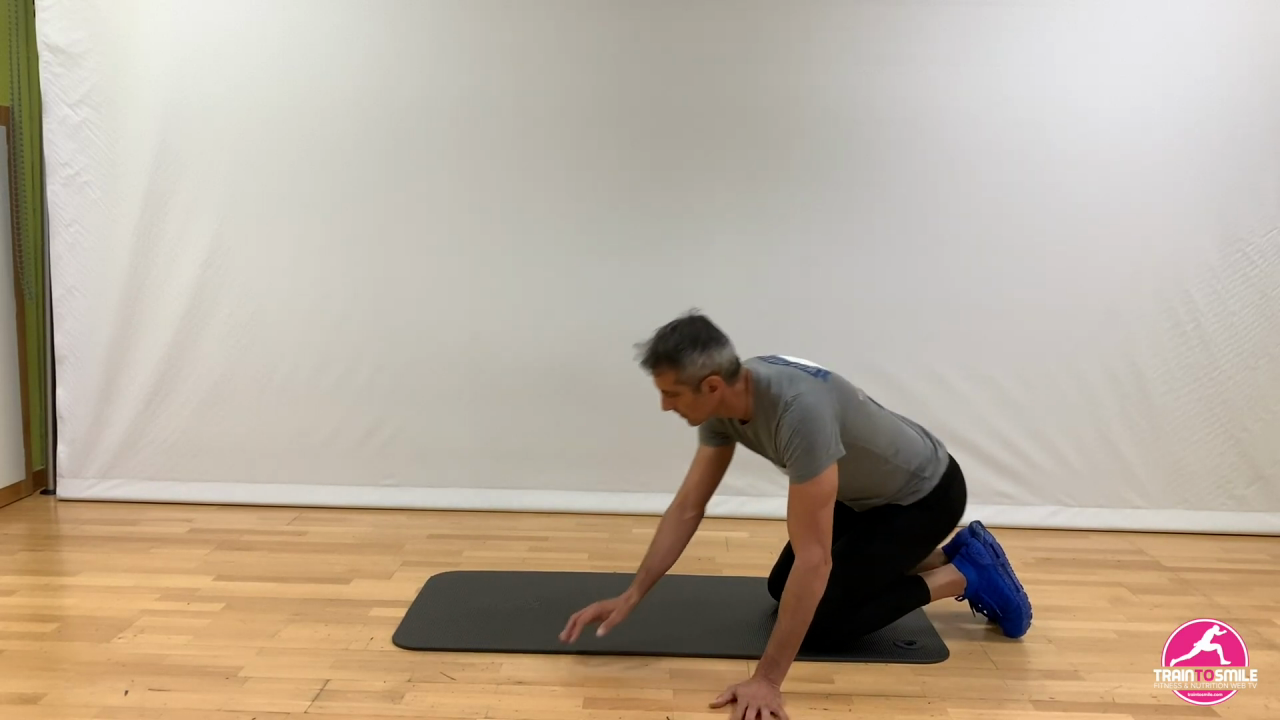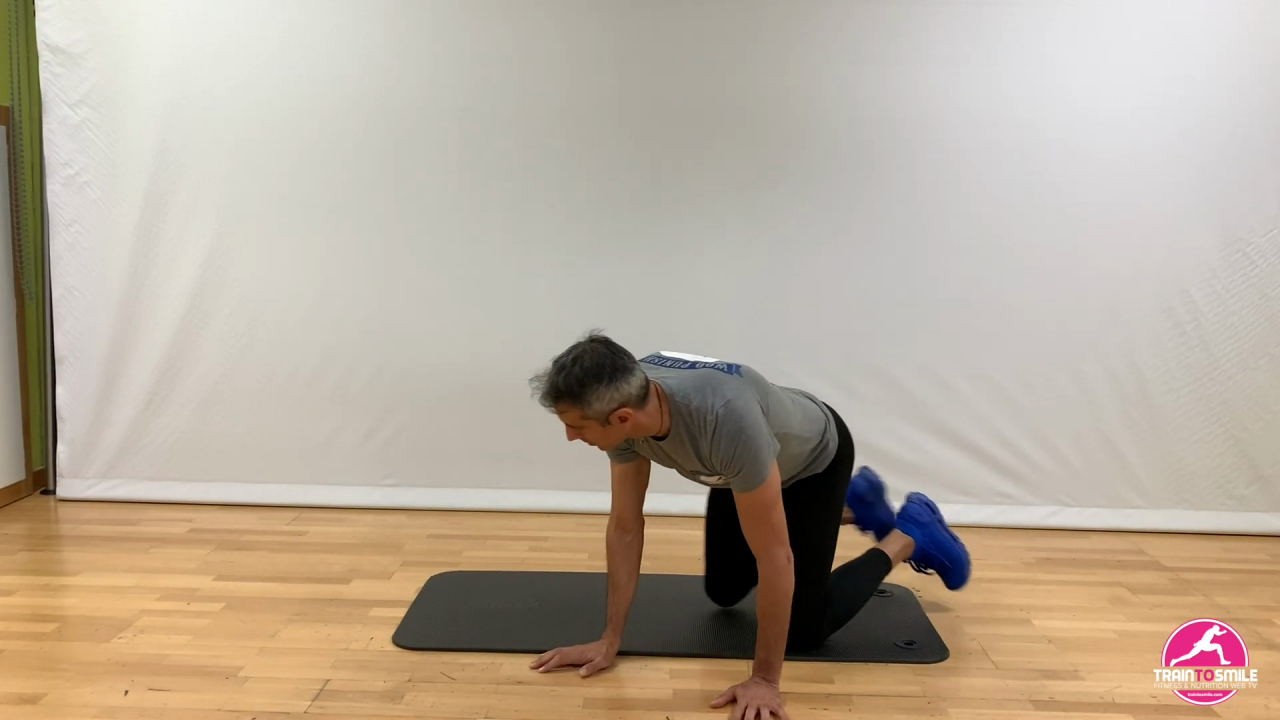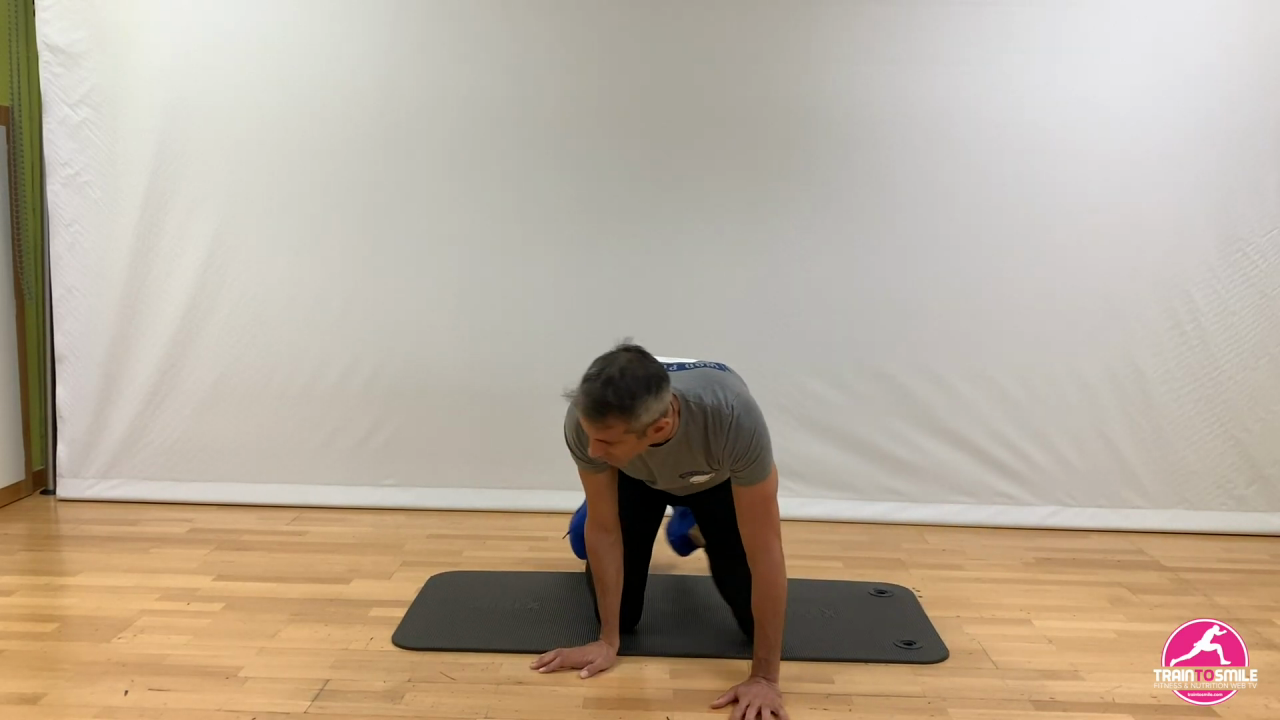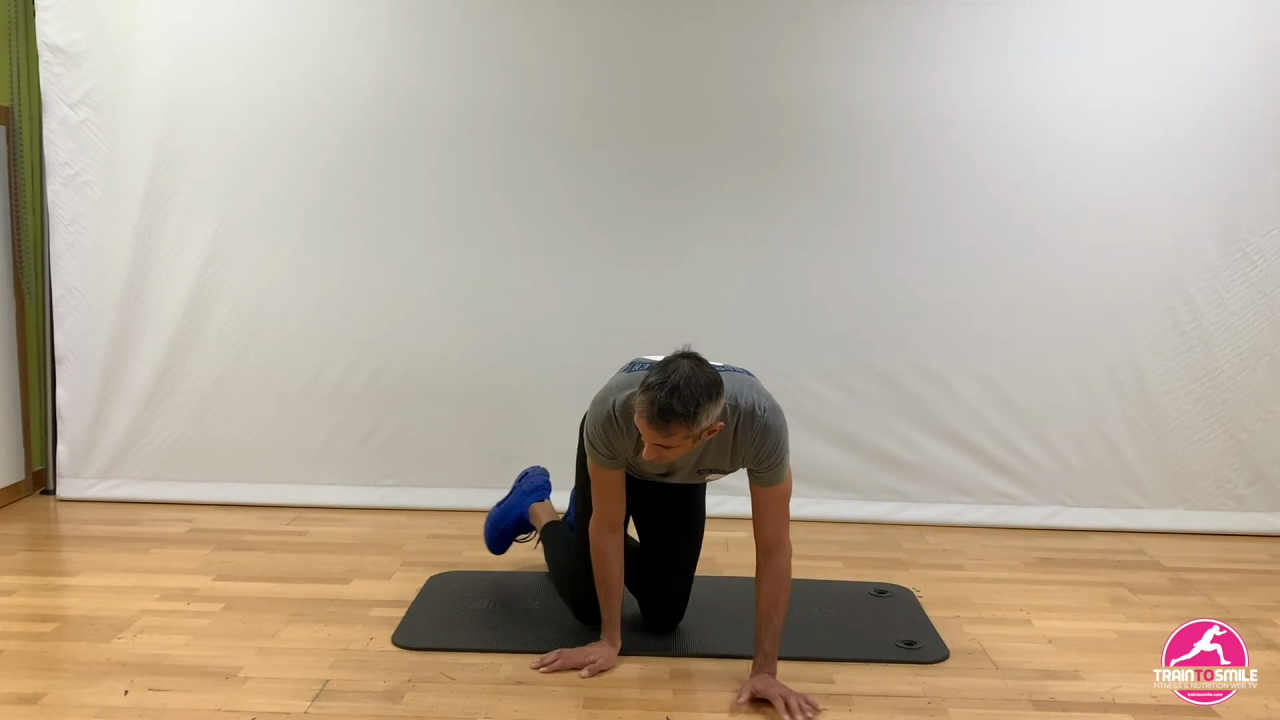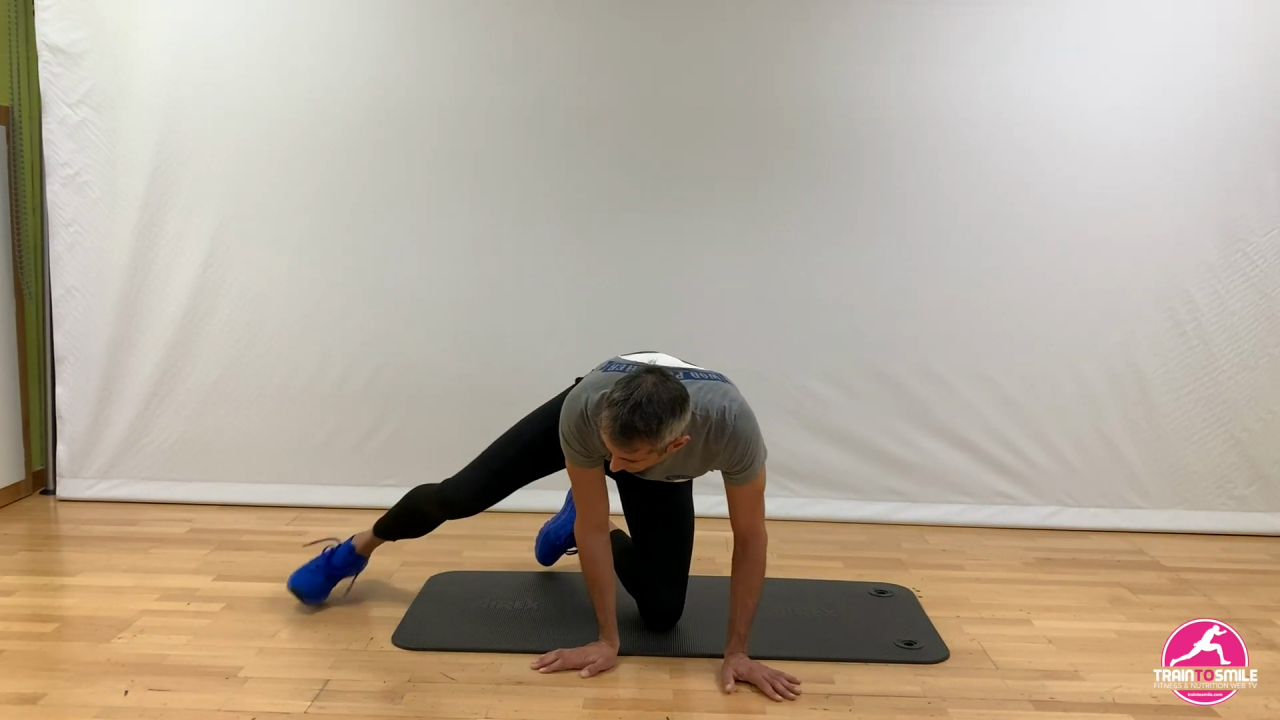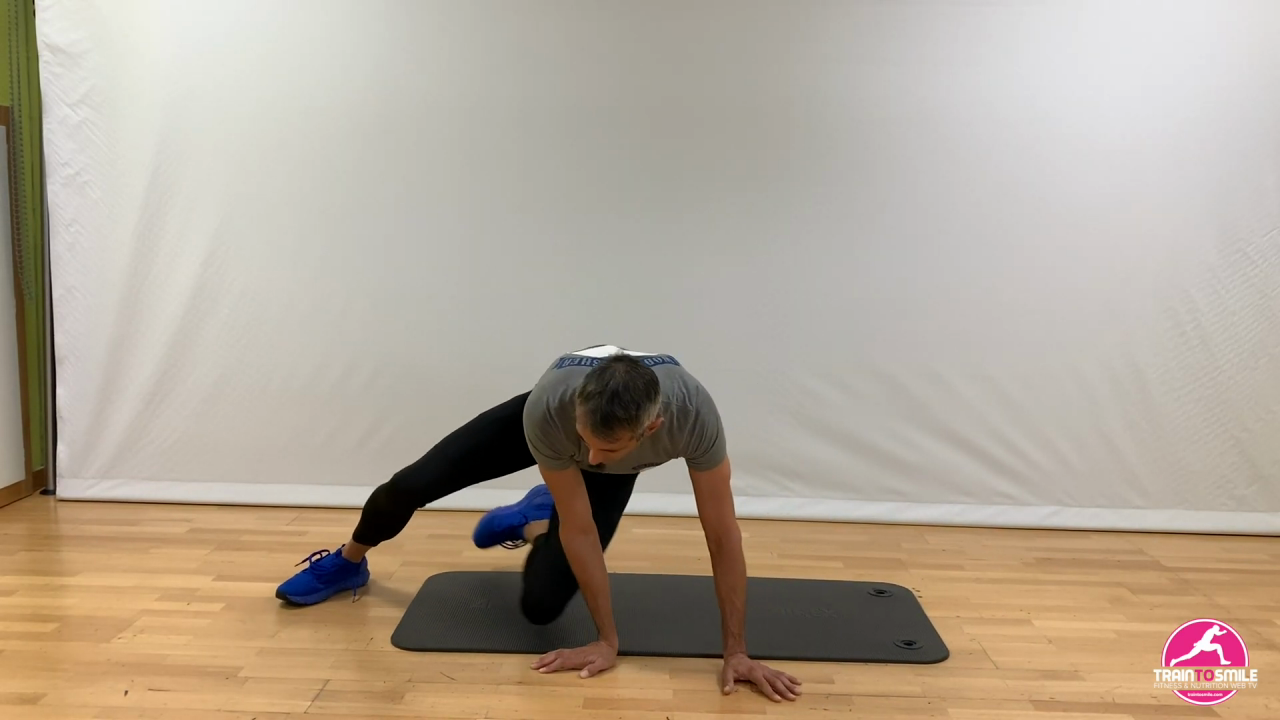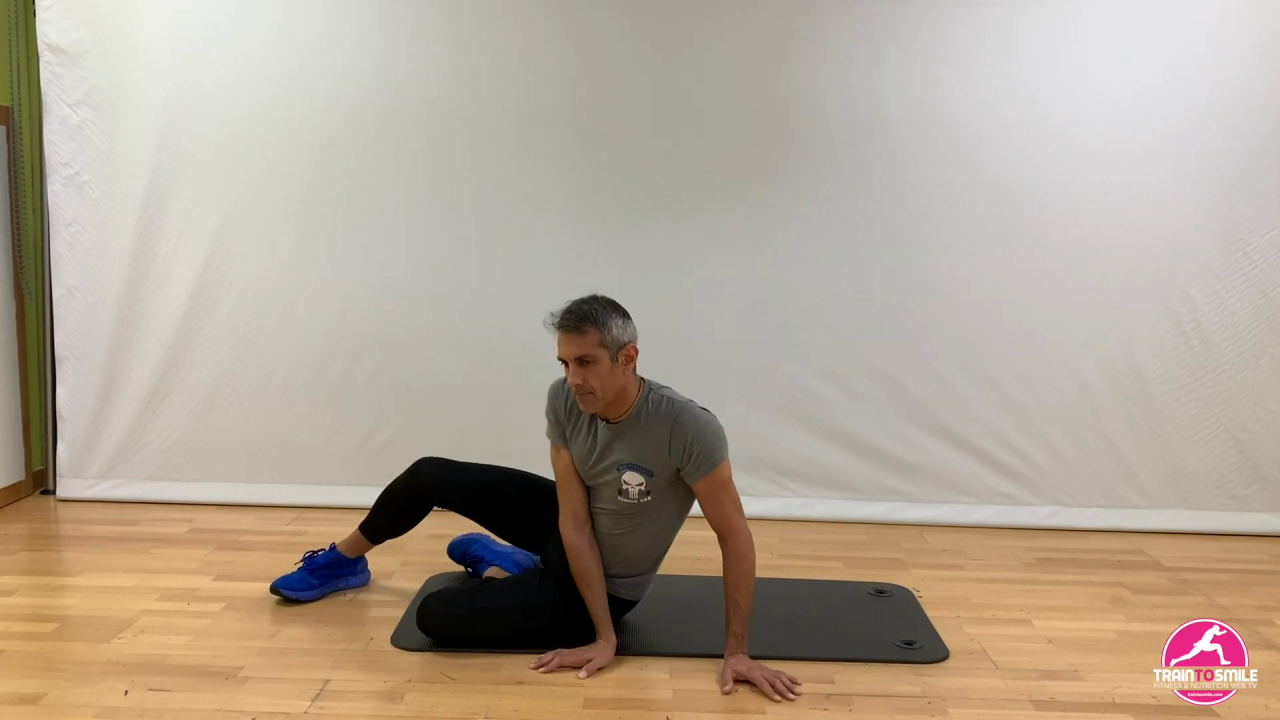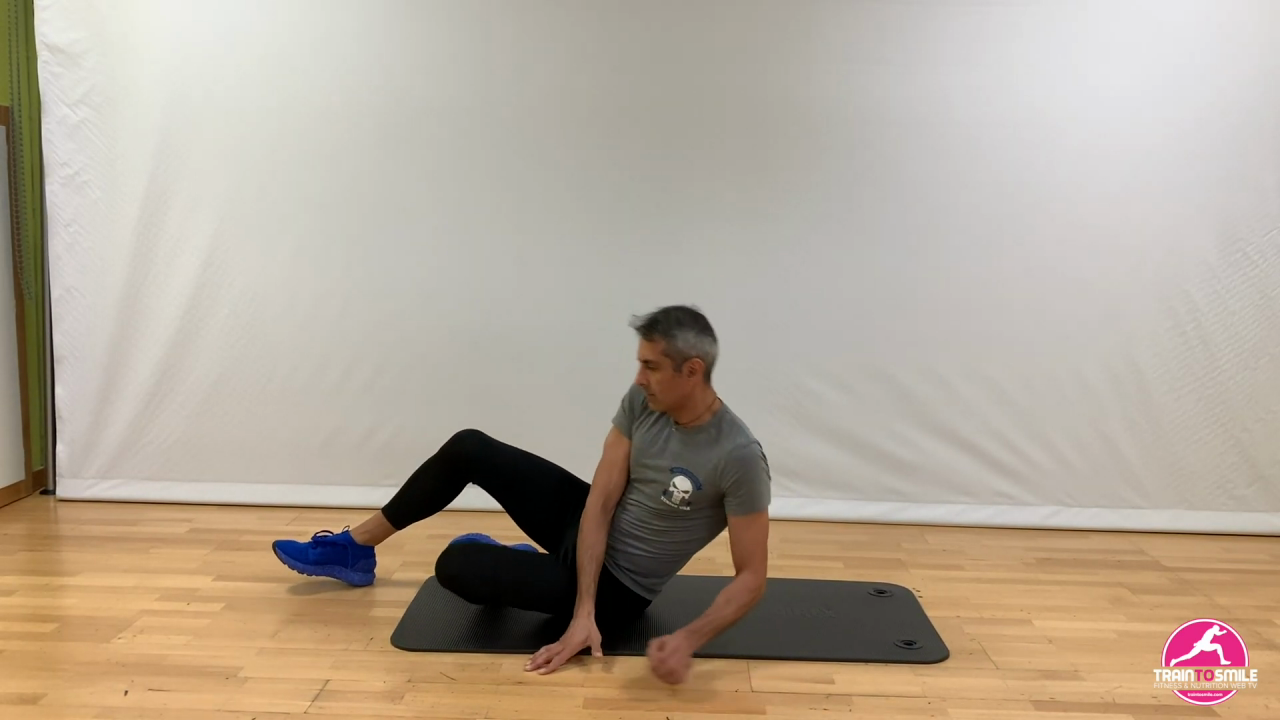
dt=0.4s
person 1, frame 1
left shoulder: (799, 409)
right shoulder: (726, 404)
left elbow: (812, 558)
right elbow: (688, 508)
left wrist: (766, 680)
right wrist: (630, 596)
left hip: (923, 498)
right hip: (870, 493)
left knee: (818, 618)
right knee: (783, 589)
left ankle: (959, 576)
right ankle: (947, 552)
person 1, frame 2
left shoulder: (725, 419)
right shoulder: (621, 403)
left elbow: (775, 558)
right elbow: (624, 525)
left wrist: (765, 680)
right wrist: (609, 640)
left hip: (814, 460)
right hip: (746, 464)
left knee: (803, 627)
right knee: (724, 590)
left ankle: (908, 540)
right ankle: (854, 505)
person 1, frame 3
left shoulder: (733, 416)
right shoulder: (588, 417)
left elbow: (766, 551)
right elbow: (602, 527)
left wrist: (765, 678)
right wrist: (607, 641)
left hip: (717, 477)
right hip: (639, 477)
left knee: (758, 621)
right knee: (618, 615)
left ankle: (699, 527)
person 1, frame 4
left shoulder: (761, 422)
right shoulder: (612, 411)
left elbow: (774, 549)
right elbow: (607, 526)
left wrist: (765, 670)
right wrist: (608, 641)
right hip: (610, 460)
left knee: (663, 613)
right knee: (586, 603)
right ankle: (537, 508)
person 1, frame 5
left shoulder: (732, 427)
right shoulder: (584, 410)
left elbow: (750, 540)
right elbow: (594, 527)
left wrist: (737, 652)
right wrist: (606, 641)
right hip: (601, 410)
left knee: (663, 612)
right knee: (456, 497)
left ankle: (577, 521)
right ankle: (358, 549)
person 1, frame 6
left shoulder: (692, 413)
right shoulder: (548, 408)
left elbow: (722, 536)
right elbow: (580, 529)
left wrist: (735, 652)
right wrist: (606, 641)
left hip: (615, 478)
right hip: (538, 416)
left knee: (540, 605)
right knee: (408, 487)
left ankle: (535, 526)
right ankle: (347, 562)
person 1, frame 7
left shoulder: (687, 426)
right shoulder: (562, 400)
left elbow: (735, 538)
right elbow: (574, 521)
left wrist: (737, 652)
right wrist: (603, 639)
left hip: (606, 582)
right hip: (560, 522)
right knee: (427, 477)
left ankle: (501, 570)
right ankle: (344, 561)
person 1, frame 8
left shoulder: (739, 457)
right shoulder: (641, 401)
left elbow: (751, 575)
right elbow: (601, 501)
left wrist: (690, 640)
right wrist: (581, 611)
left hip: (618, 582)
right hip: (585, 522)
left knee: (455, 568)
right knee: (468, 448)
left ankle: (510, 558)
right ankle: (354, 549)
